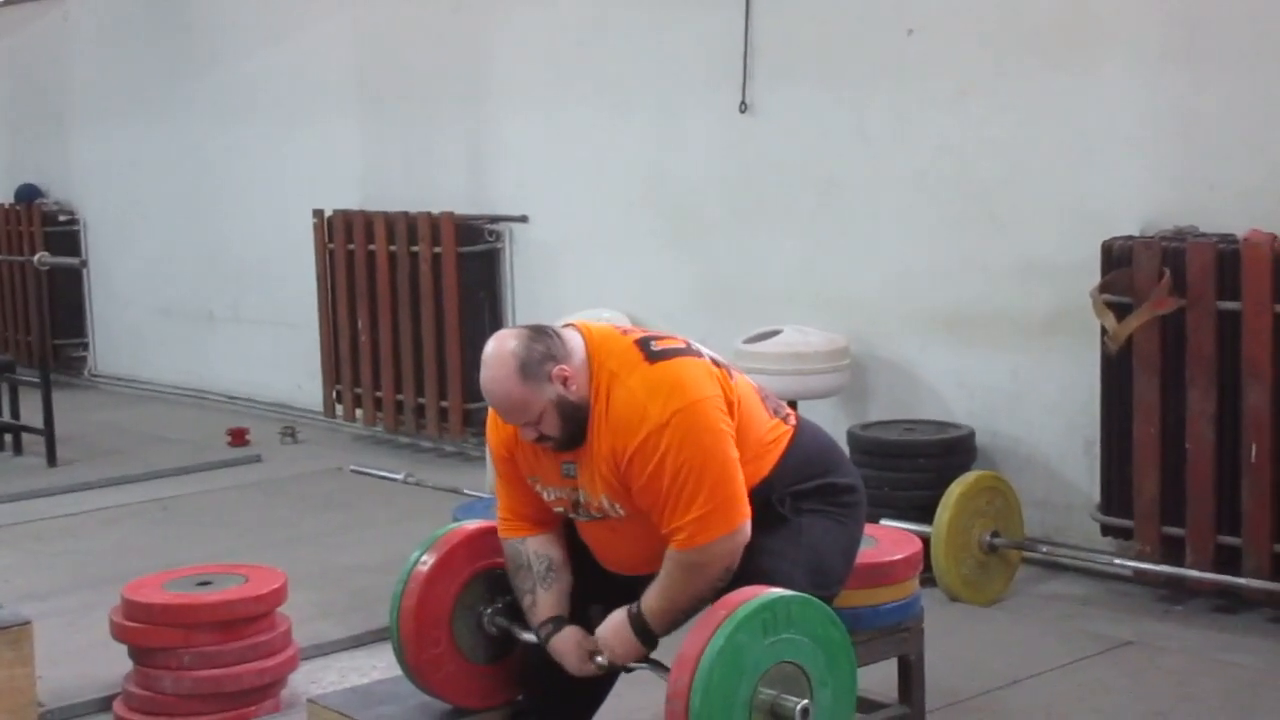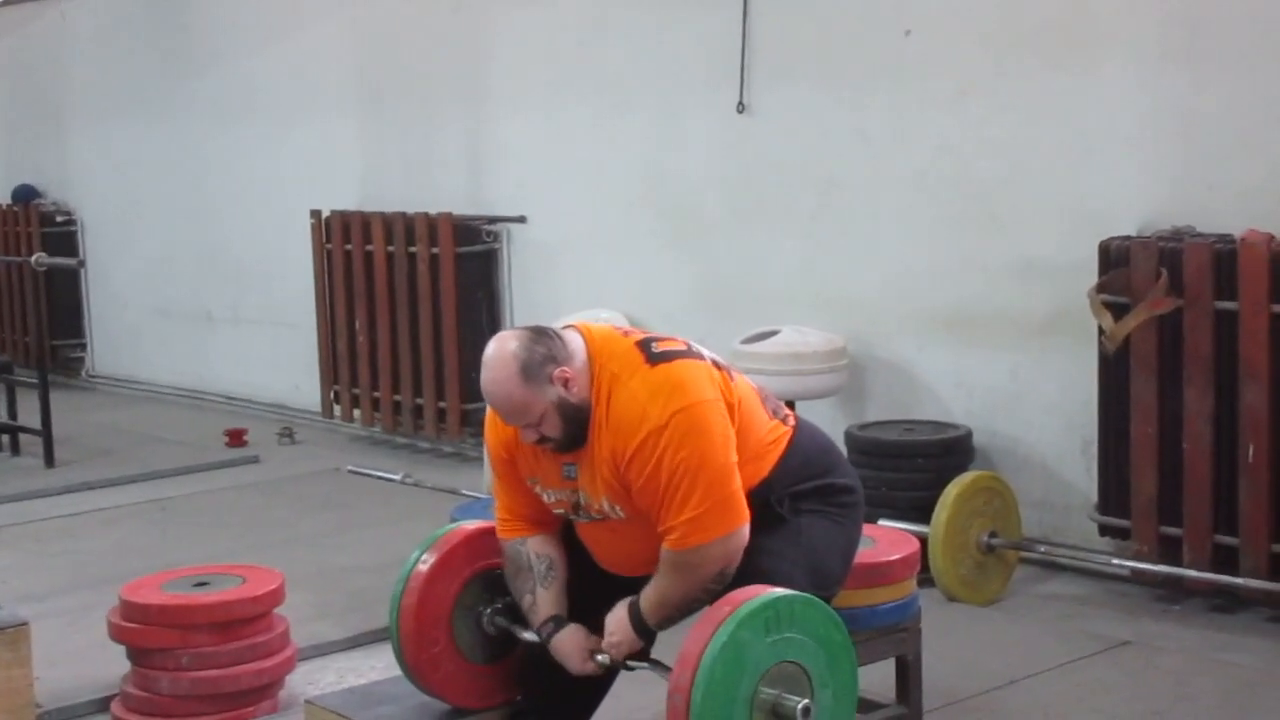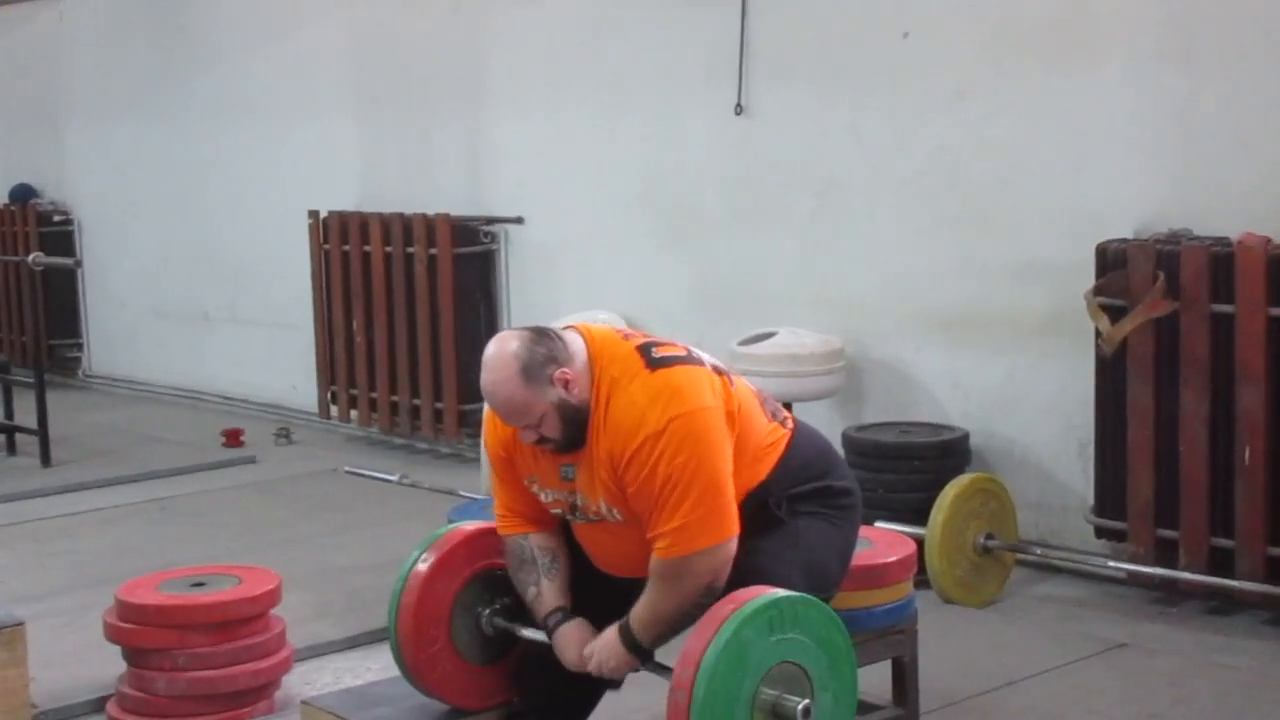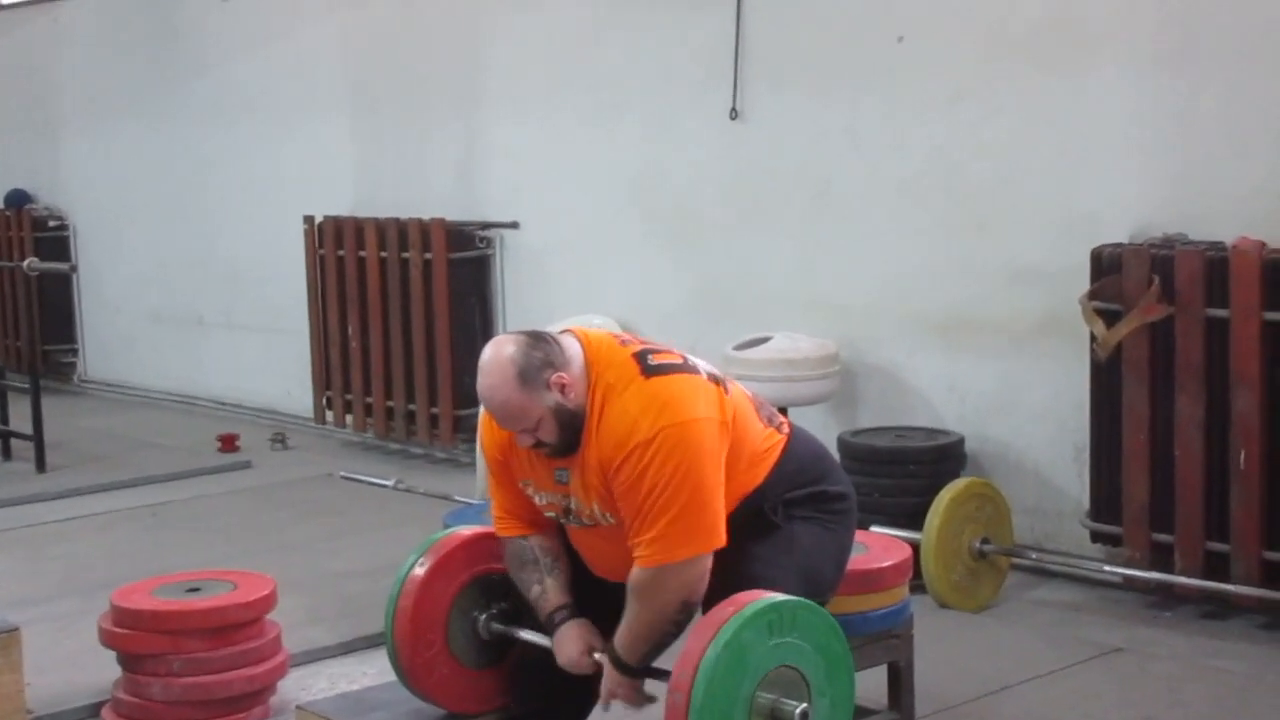
dt=0.2s
person 1, frame 1
left shoulder: (661, 393)
right shoulder: (519, 402)
left elbow: (713, 544)
right elbow: (529, 526)
left wrist: (640, 626)
right wrist: (553, 626)
person 1, frame 2
left shoulder: (661, 396)
right shoulder: (518, 404)
left elbow: (711, 548)
right elbow: (525, 527)
left wrist: (641, 618)
right wrist: (553, 626)
person 1, frame 3
left shoulder: (660, 399)
right shoulder: (517, 405)
left elbow: (701, 560)
right elbow: (525, 522)
left wrist: (631, 639)
right wrist: (558, 619)
person 1, frame 4
left shoulder: (656, 409)
right shoulder: (513, 407)
left elbow: (674, 574)
right elbow: (523, 524)
left wrist: (622, 663)
right wrist: (562, 617)
right knee: (551, 636)
